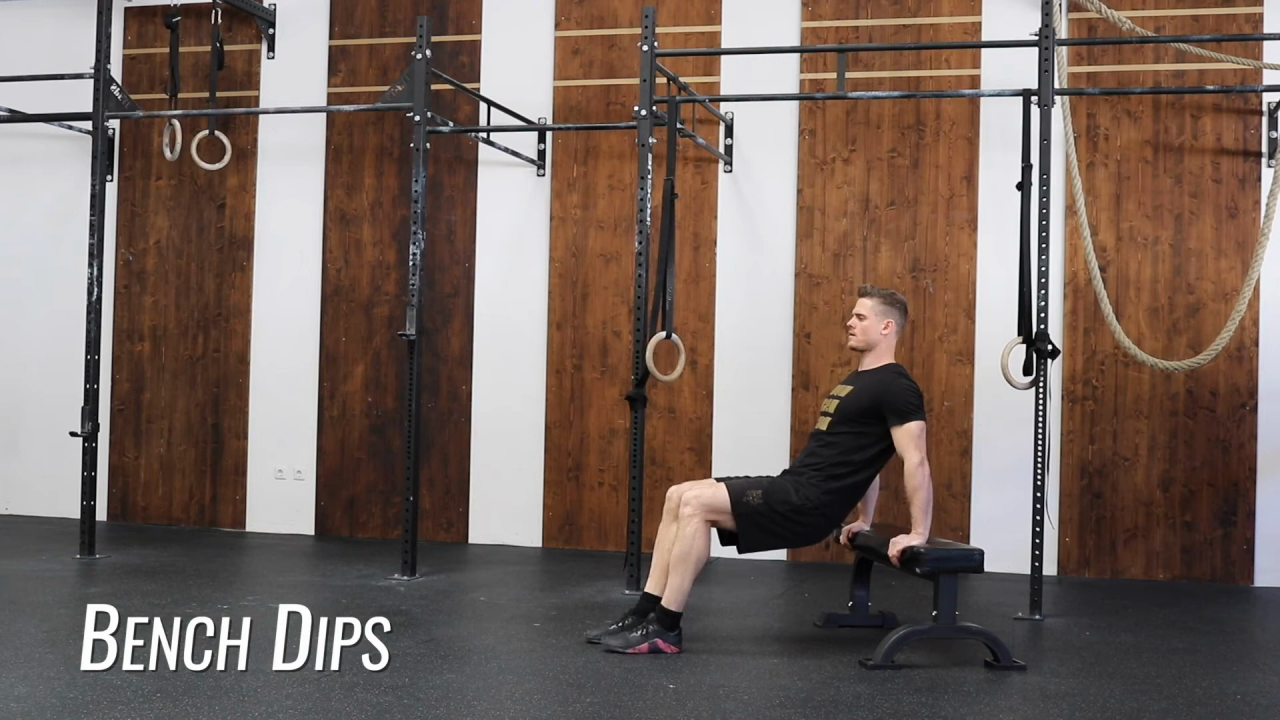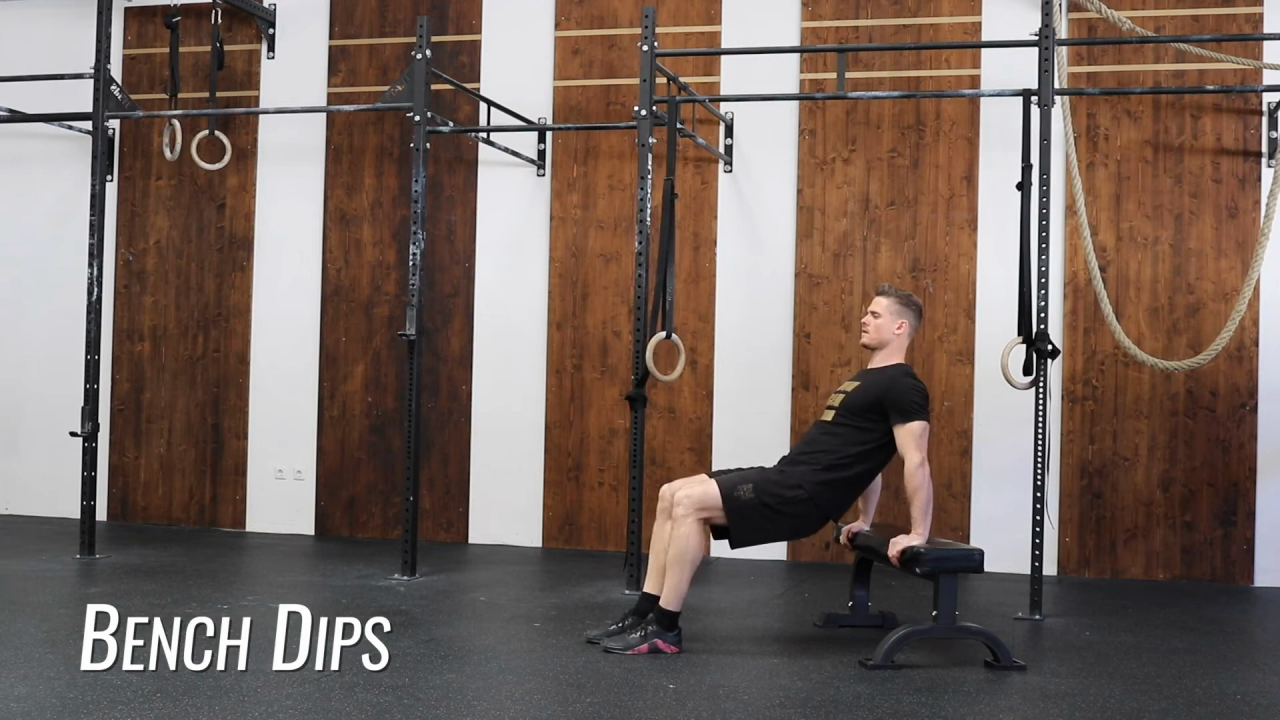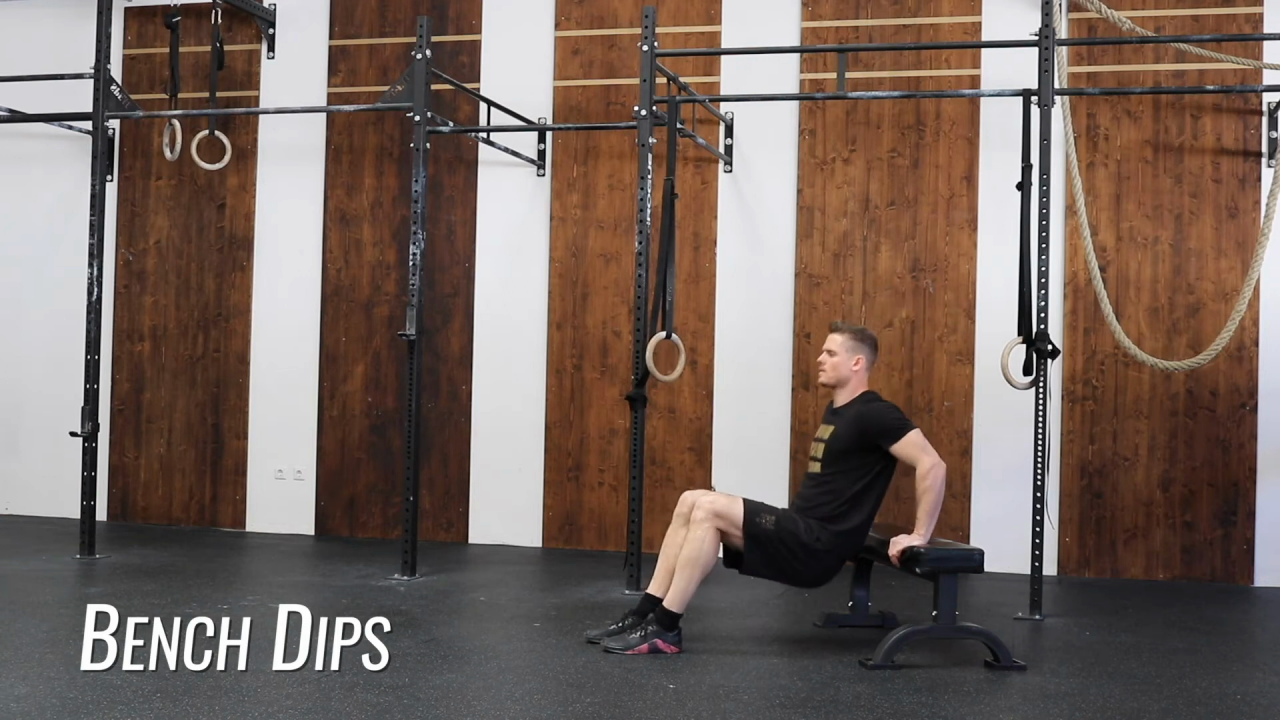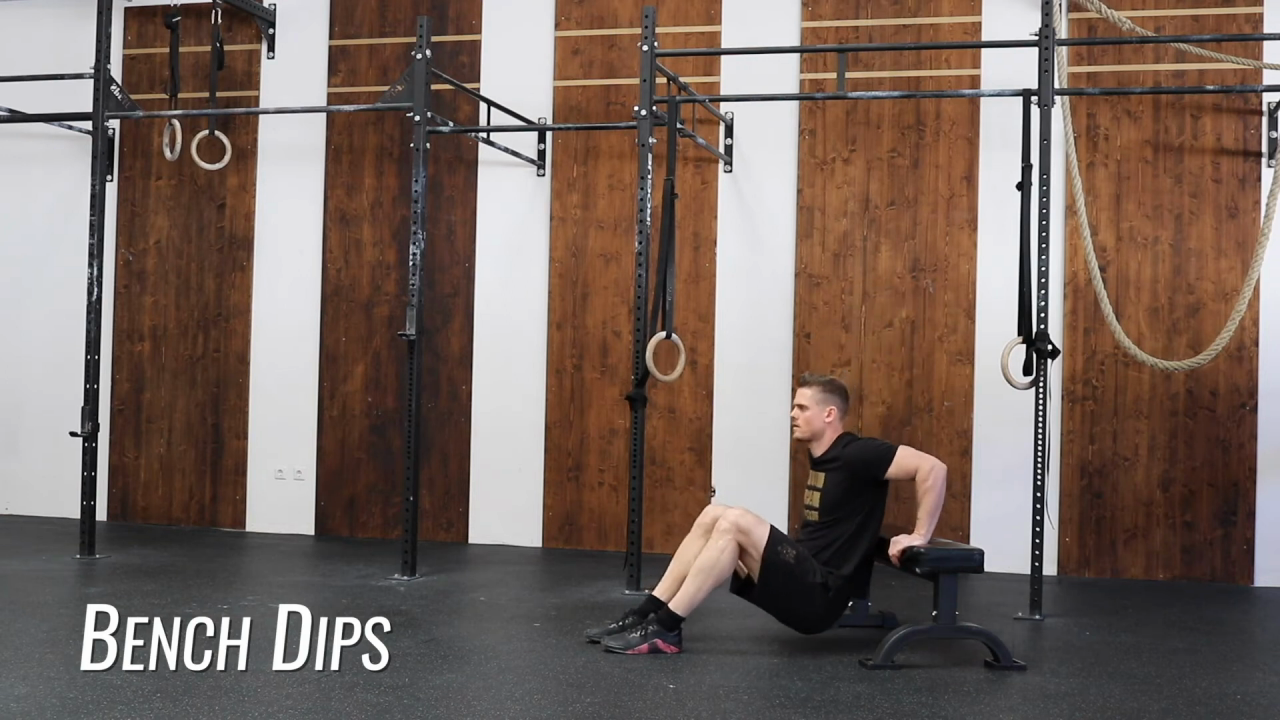
dt=1s
person 1, frame 1
left shoulder: (894, 386)
right shoulder: (859, 380)
left elbow: (915, 460)
left wrist: (918, 534)
right wrist: (865, 521)
left hip: (811, 503)
right hip: (793, 489)
left knee: (695, 503)
right knee: (678, 497)
left ankle: (665, 628)
right ankle: (646, 613)
person 1, frame 2
left shoulder: (901, 385)
right shoulder: (868, 378)
left elbow: (916, 460)
right elbow: (863, 454)
left wrist: (918, 534)
right wrist: (865, 521)
left hip: (806, 494)
right hip: (787, 479)
left knee: (689, 502)
right knee: (672, 495)
left ankle: (663, 628)
right ankle: (644, 613)
person 1, frame 3
left shoulder: (871, 414)
right shoulder: (838, 410)
left elbow: (932, 465)
left wrist: (918, 537)
right wrist: (855, 524)
left hip: (817, 547)
right hip: (800, 534)
left knee: (709, 510)
right knee: (692, 502)
left ankle: (664, 628)
right ankle: (645, 613)
person 1, frame 4
left shoulder: (855, 454)
right shoulder: (823, 454)
left elbow: (933, 468)
left wrist: (919, 536)
left hip: (819, 593)
right hip: (802, 576)
left knee: (734, 522)
right knee: (713, 517)
left ankle: (664, 629)
right ankle: (644, 614)
